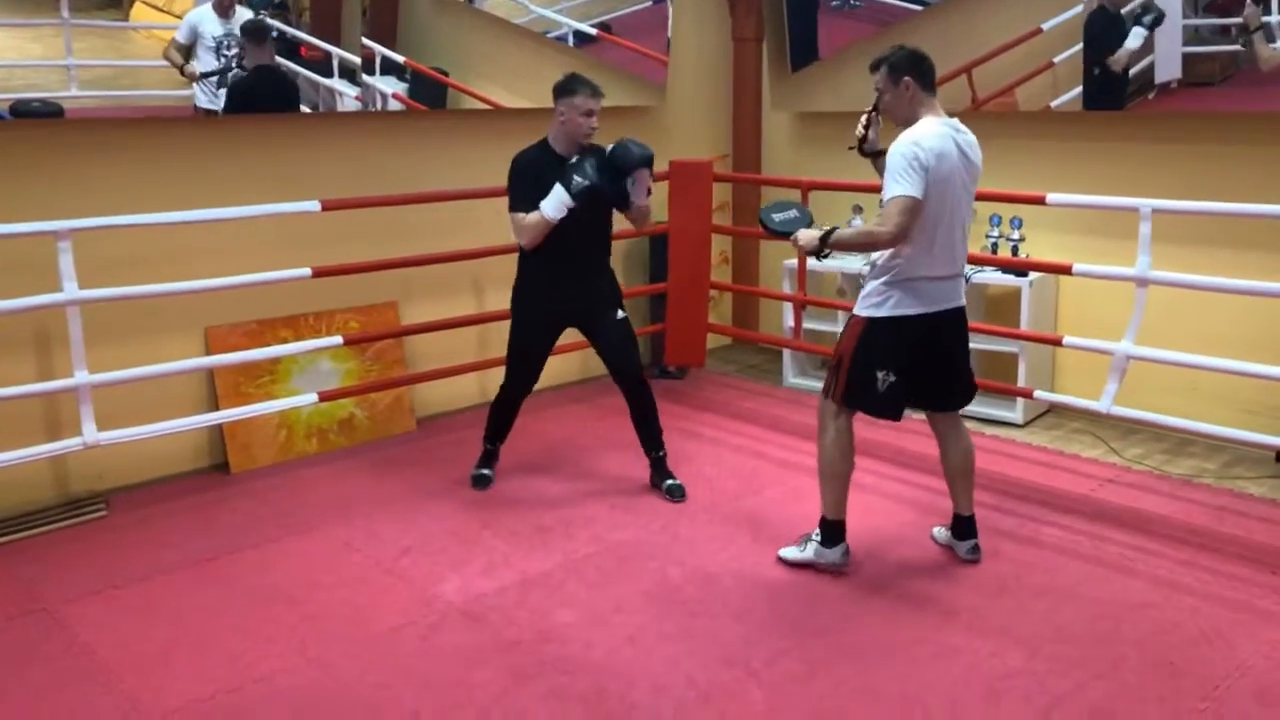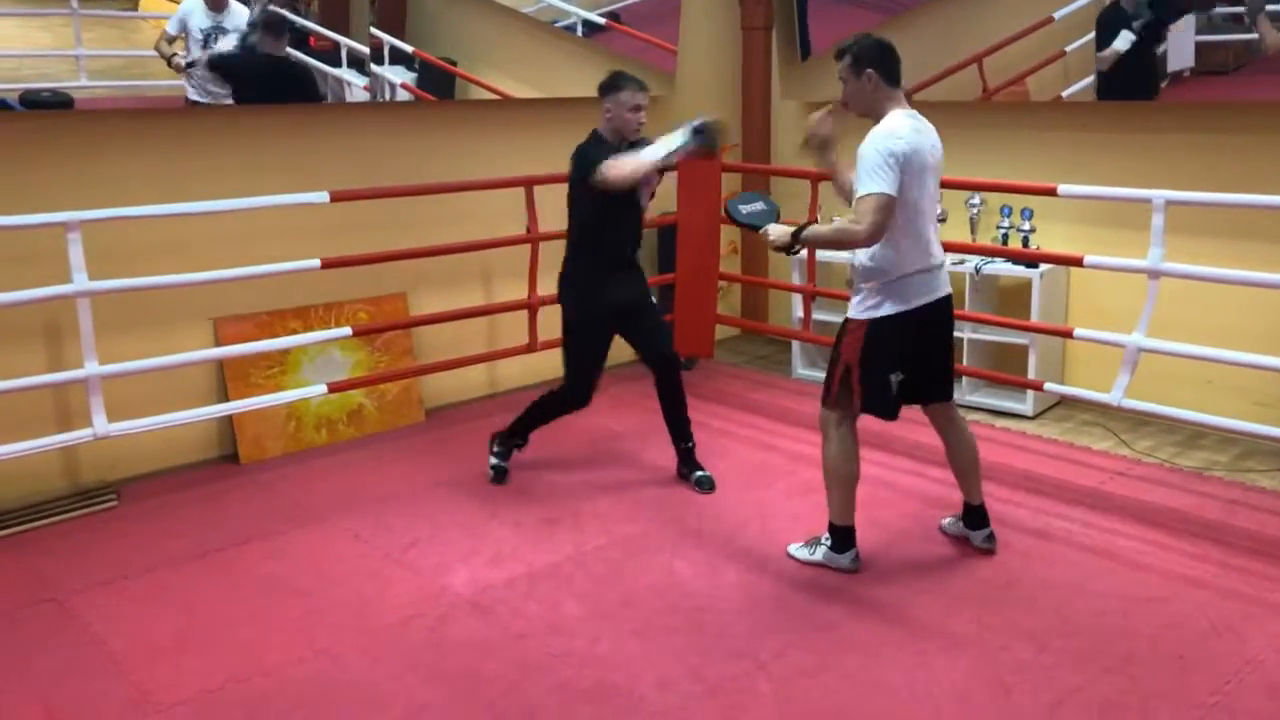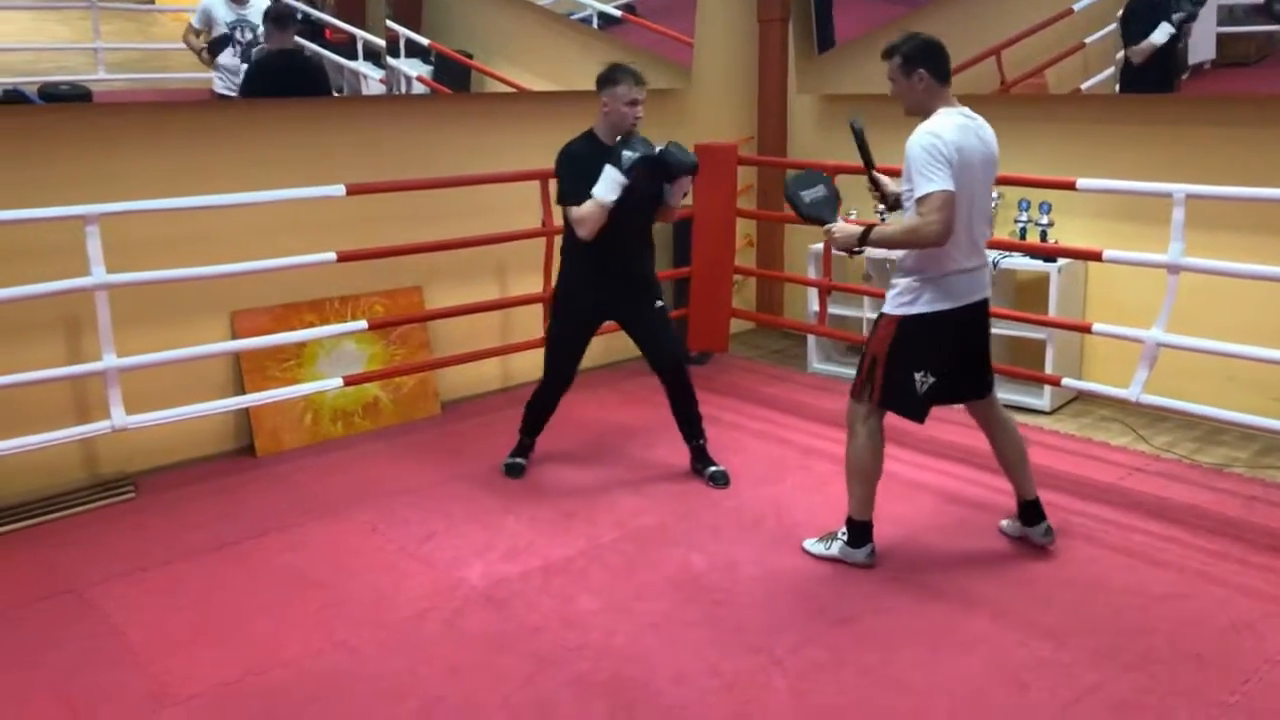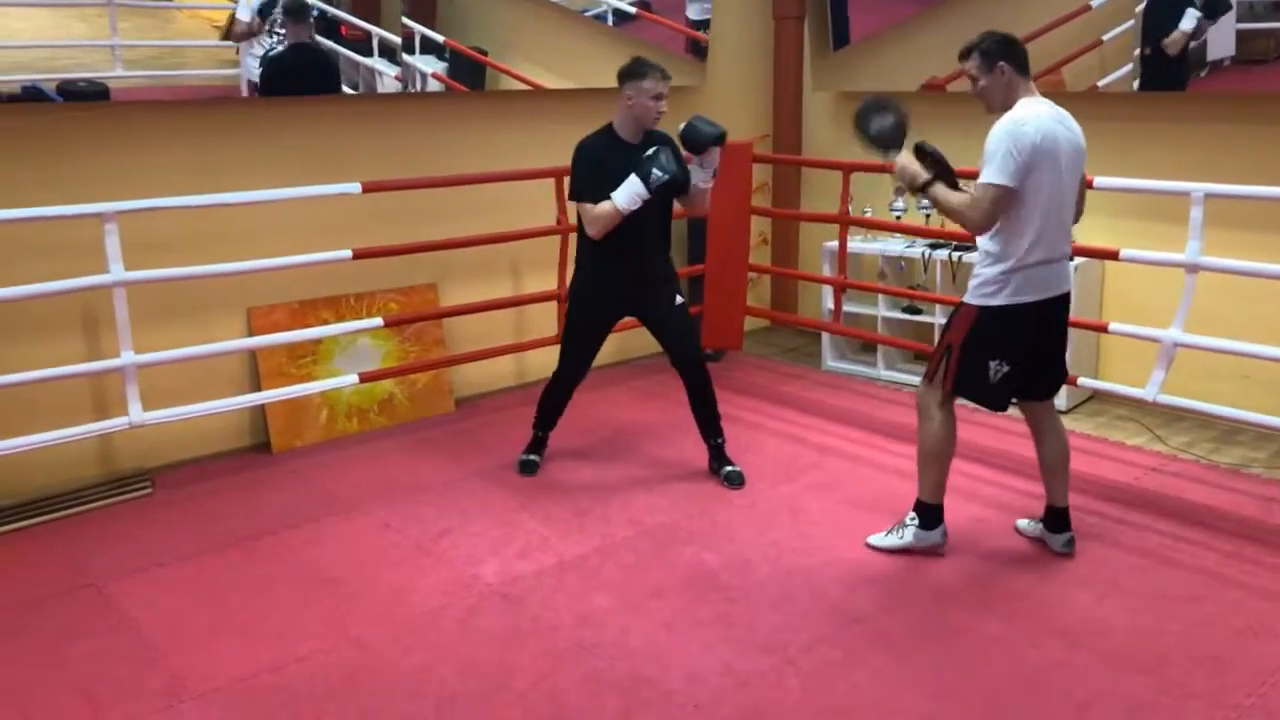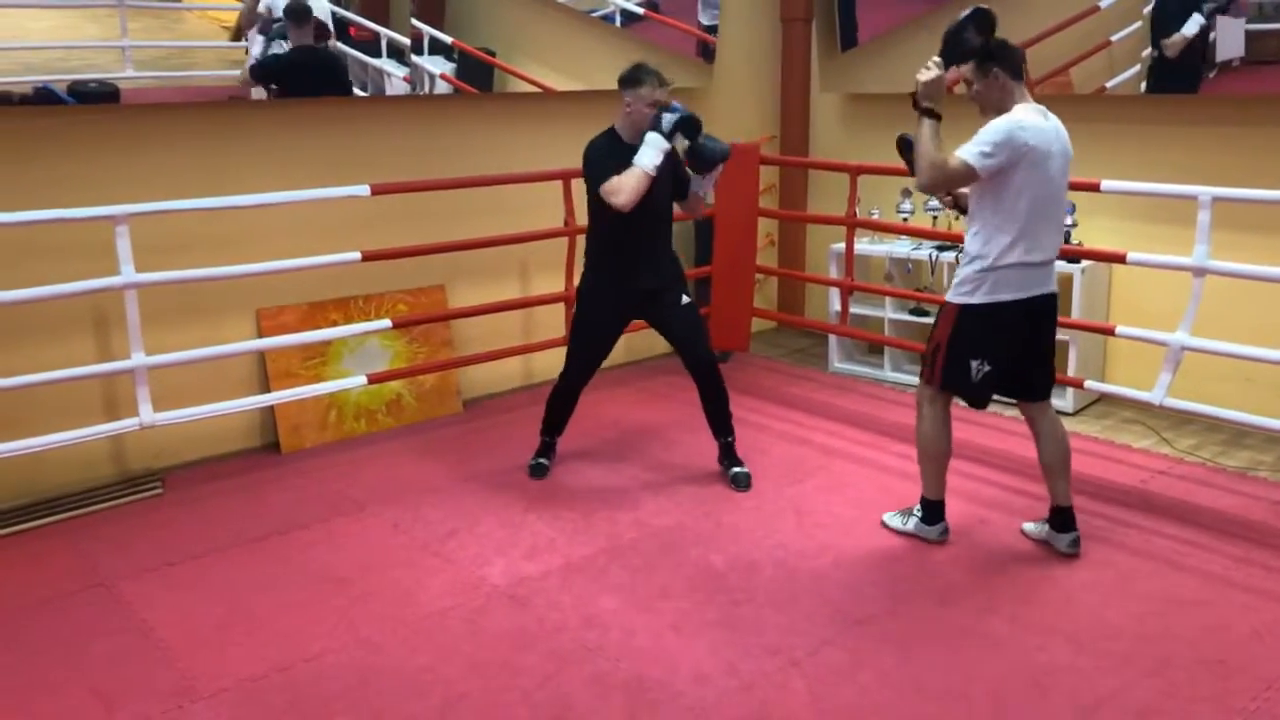
dt=0.4s
person 1, frame 1
left shoulder: (912, 145)
right shoulder: (967, 142)
left elbow: (892, 231)
left wrist: (823, 239)
right wrist: (875, 154)
left hip: (892, 307)
right hip: (946, 304)
left knee: (834, 410)
right knee: (946, 416)
left ankle: (830, 539)
right ankle: (964, 532)
person 1, frame 2
left shoulder: (883, 141)
right shoulder: (921, 131)
left elbow: (866, 229)
left wrist: (792, 236)
right wrist: (830, 155)
left hip: (887, 305)
right hip: (930, 295)
left knee: (836, 415)
right knee: (941, 406)
left ankle: (840, 543)
right ankle: (975, 520)
person 1, frame 3
left shoulder: (929, 138)
right shoulder: (980, 130)
left elbow: (934, 230)
left wrist: (861, 234)
right wrist: (900, 195)
left hip: (921, 304)
right hip: (971, 296)
left knee: (865, 410)
right knee: (984, 406)
left ankle: (857, 536)
right ankle: (1033, 517)
person 1, frame 4
left shoulder: (1014, 127)
right shoulder: (1067, 125)
left elbow: (977, 217)
left wrist: (923, 182)
left hip: (1002, 294)
right hip: (1052, 290)
left knee: (934, 394)
right knee: (1039, 405)
left ankle: (927, 521)
right ankle: (1057, 523)
person 1, frame 5
left shoulder: (1007, 131)
right shoulder: (1053, 130)
left elbow: (933, 178)
left wrist: (928, 109)
right wrist: (969, 197)
left hip: (986, 293)
right hip: (1038, 290)
left knee: (933, 394)
right knee: (1037, 403)
left ankle: (930, 515)
right ankle: (1060, 523)
person 2, frame 1
left shoulder: (604, 161)
right shoulder: (528, 163)
left elbow: (641, 219)
right elbow: (525, 236)
left wrist: (639, 182)
right wrist: (564, 193)
left hip: (597, 291)
right hip: (540, 295)
left knee: (631, 375)
right knee: (517, 382)
left ankle: (659, 466)
right ankle: (489, 453)
person 2, frame 2
left shoulder: (632, 151)
right shoulder: (592, 153)
right elbow: (617, 176)
left wrist: (650, 180)
right wrist: (675, 144)
left hip: (626, 284)
right hip: (589, 292)
left knee: (664, 365)
right knee: (577, 392)
left ankle: (687, 458)
right ankle: (507, 441)
person 2, frame 3
left shoulder: (643, 150)
right shoulder: (575, 155)
left elbow: (663, 214)
right elbow: (583, 227)
left wrist: (677, 187)
right wrist: (615, 174)
left hip: (637, 283)
right hip: (583, 288)
left knee: (673, 364)
right knee: (558, 376)
left ankle: (699, 452)
right ankle: (524, 444)
person 2, frame 4
left shoulder: (664, 147)
right shoulder: (592, 150)
left elbow: (696, 207)
right elbow: (594, 226)
left wrist: (706, 166)
right wrist: (639, 185)
left hip: (656, 279)
right hip: (599, 283)
left knee: (692, 362)
right knee: (571, 369)
left ankle: (717, 451)
right ankle: (538, 439)
person 2, frame 5
left shoulder: (663, 145)
right shoulder: (602, 149)
left elbow: (691, 205)
right elbow: (623, 198)
left wrist: (706, 174)
right wrist: (656, 141)
left hip: (663, 280)
right hip: (609, 283)
left knee: (704, 362)
right knee: (578, 371)
left ankle: (728, 450)
right ankle: (547, 444)
